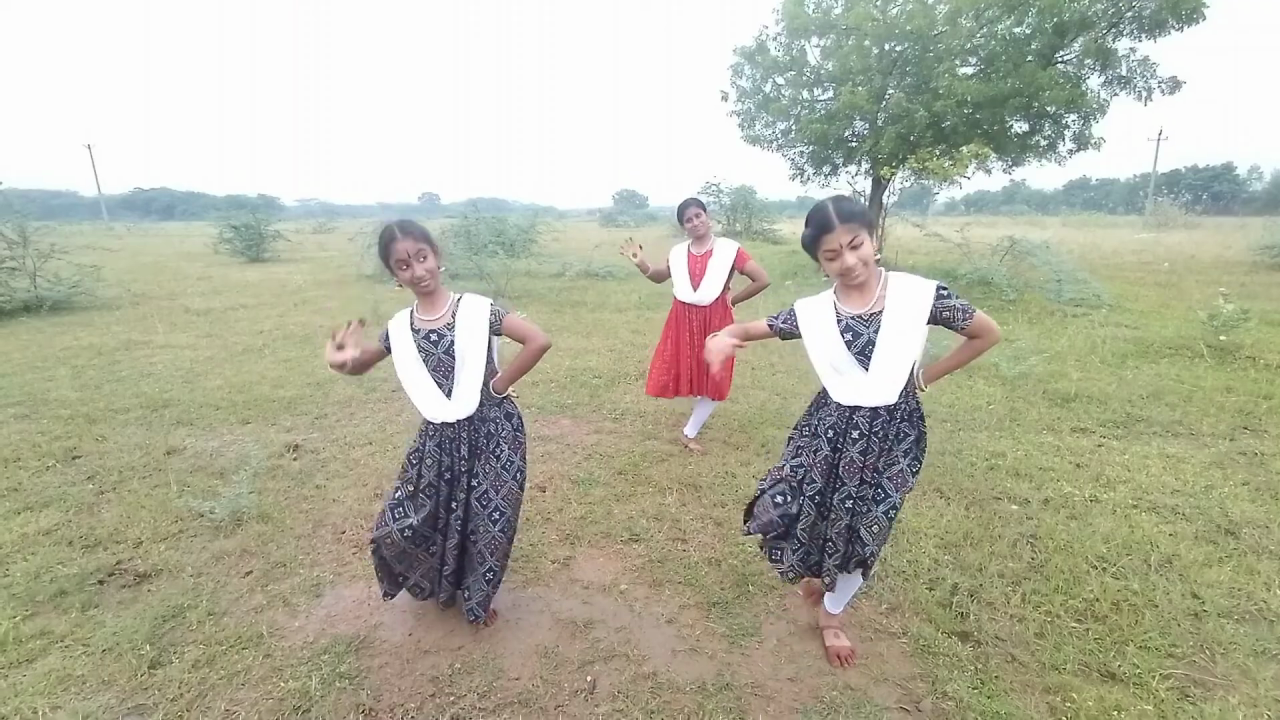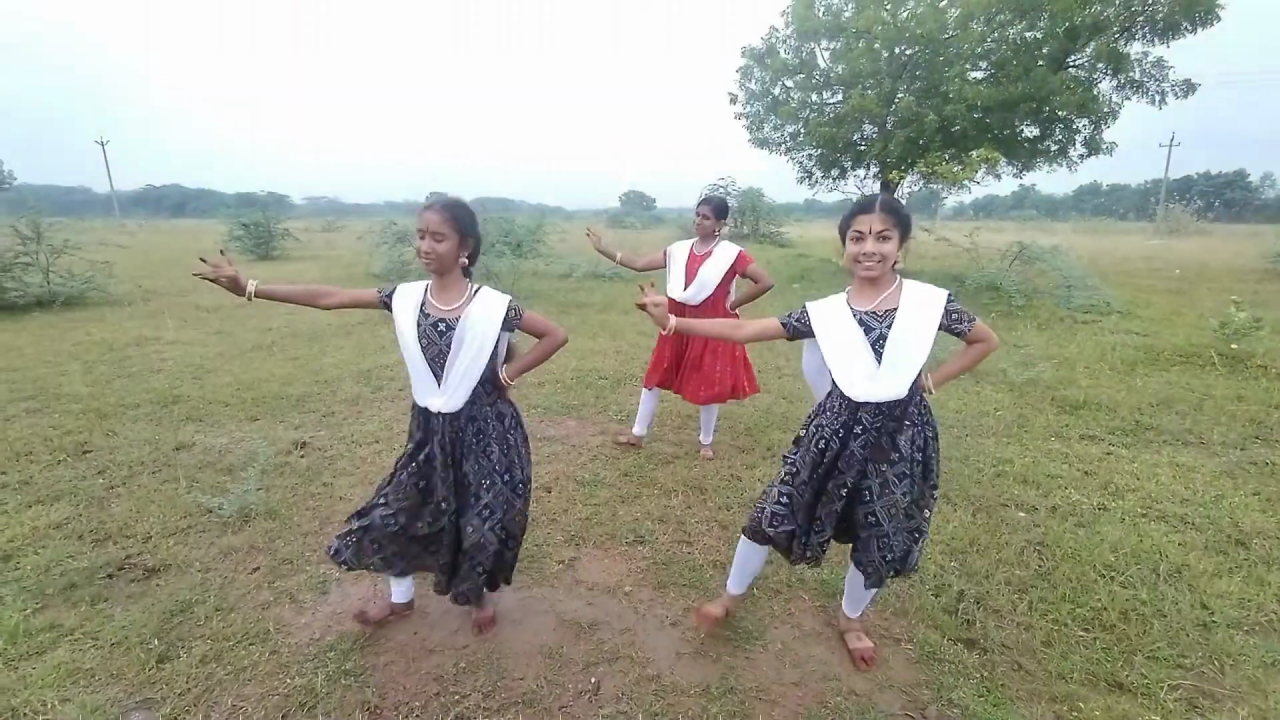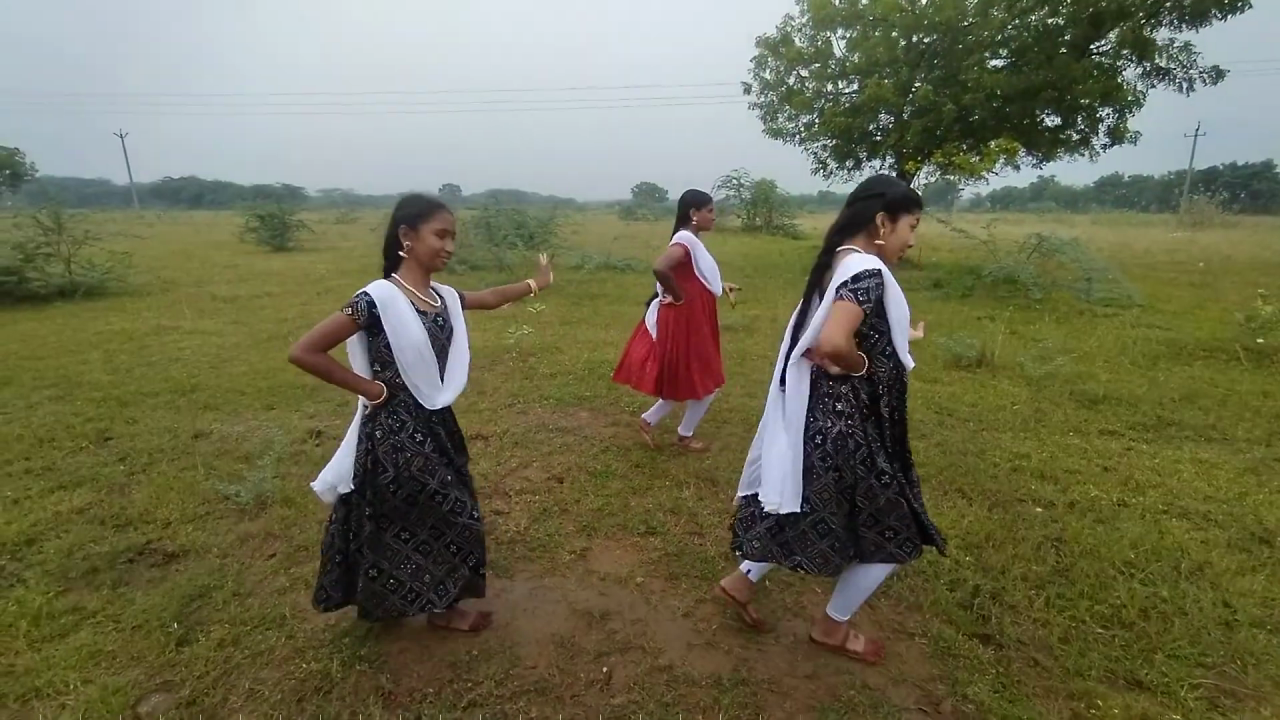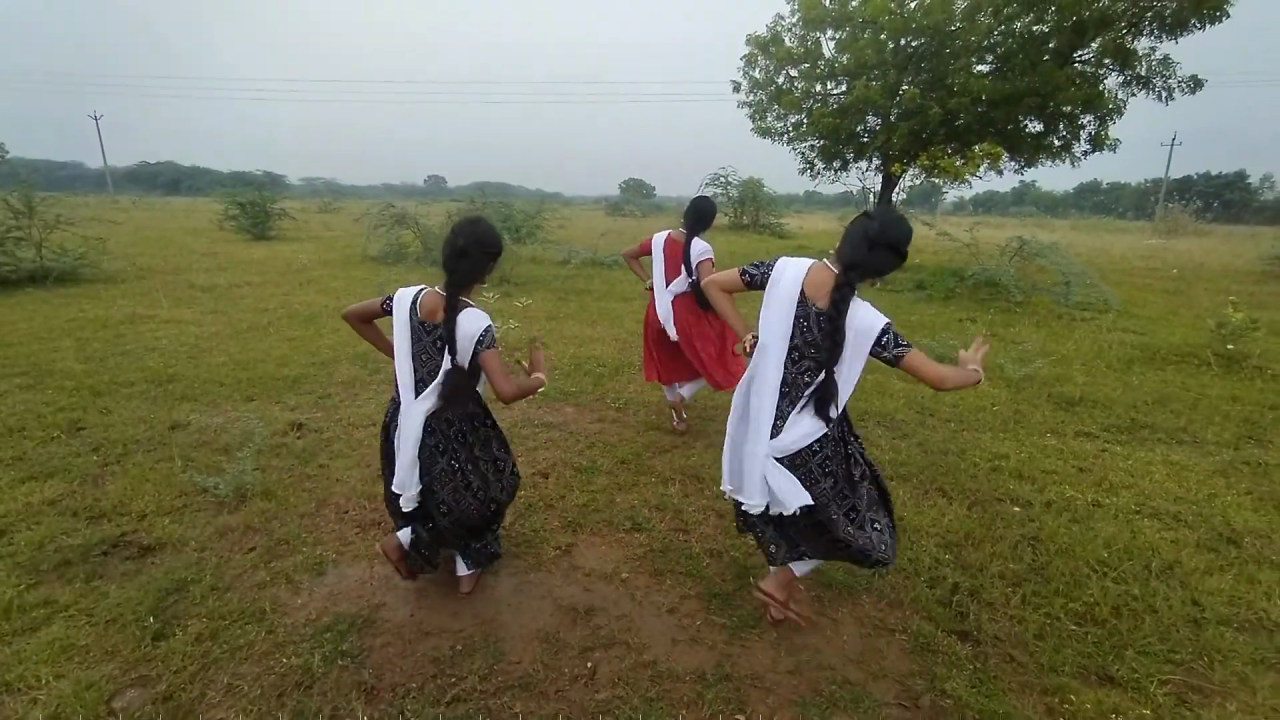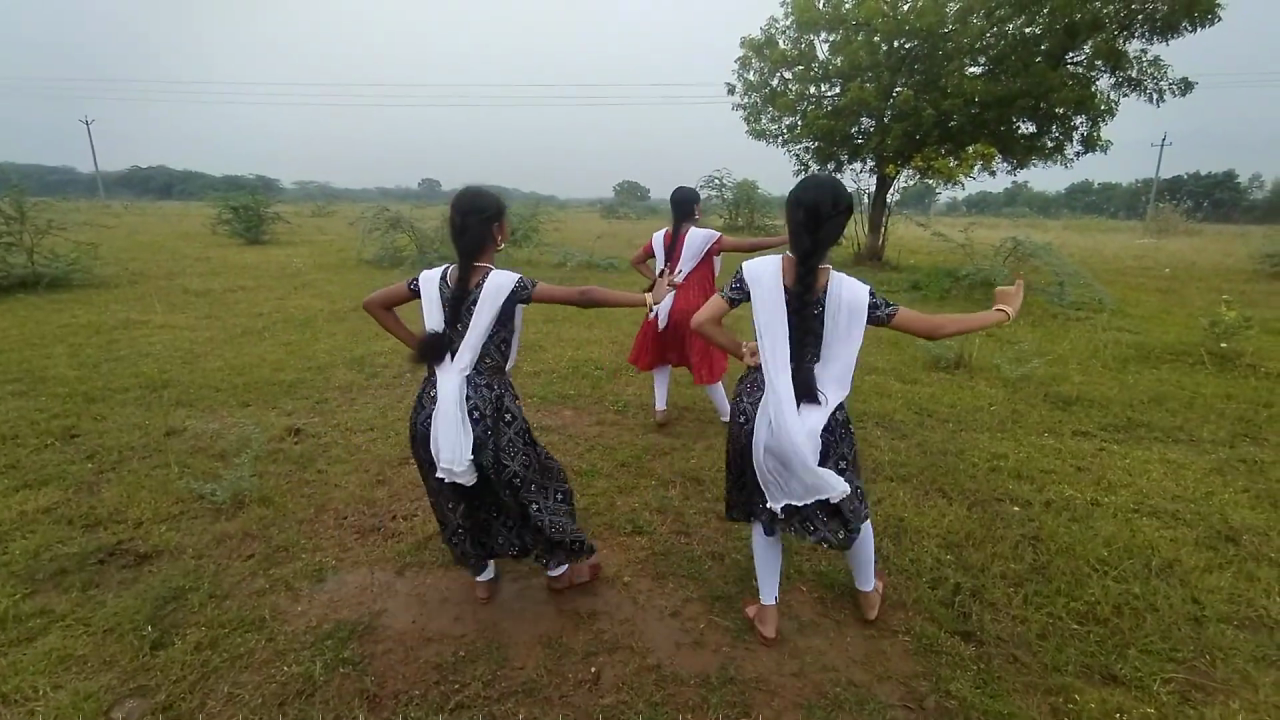
dt=1s
person 1, frame 1
left shoulder: (919, 293)
right shoulder: (811, 312)
left elbow: (988, 333)
right elbow: (737, 329)
left wrist: (924, 376)
right wrist: (720, 341)
left hip: (891, 433)
right hip: (830, 427)
left knee: (862, 529)
right knee: (781, 515)
left ankle: (830, 613)
right ankle: (815, 571)
person 1, frame 2
left shoulder: (930, 301)
right shoulder: (823, 312)
left elbow: (986, 340)
right elbow: (745, 330)
left wrist: (933, 380)
right wrist: (672, 321)
left hip: (900, 436)
right hip: (837, 429)
left knee: (881, 538)
right knee: (777, 515)
left ankle: (851, 618)
right ankle: (731, 595)
person 1, frame 3
left shoulder: (840, 264)
right shoulder: (867, 273)
right elbow: (833, 342)
left wrist: (896, 341)
right wrist: (859, 365)
left hip: (821, 418)
right hip: (844, 426)
left knee: (814, 516)
right knee: (895, 531)
left ankle: (742, 579)
right ankle: (833, 624)
person 1, frame 4
left shoulder: (785, 270)
right shoulder: (865, 322)
left elbow: (712, 285)
right elbow: (938, 378)
left wrist: (747, 338)
right wrist: (970, 370)
left hip: (762, 418)
right hip: (812, 433)
left knee: (777, 501)
right knee: (853, 517)
left ankle: (780, 579)
right ankle: (781, 578)
person 1, frame 5
left shoulder: (758, 272)
right shoulder: (850, 294)
left elbow: (700, 322)
right elbow: (930, 328)
left wrist: (742, 350)
right wrist: (1001, 313)
left hip: (759, 411)
right hip: (815, 419)
left knee: (767, 505)
right knee: (843, 505)
left ankle: (767, 610)
right ankle: (868, 595)
person 2, frame 1
left shoulder: (478, 309)
right shoulder: (399, 327)
left elbow: (539, 341)
right elbow: (357, 365)
left wrist: (498, 384)
right wrist: (343, 359)
left hip: (490, 428)
right hip: (438, 436)
left knee: (487, 518)
right knee: (405, 522)
left ankle: (479, 598)
right ankle: (438, 587)
person 2, frame 2
left shoulder: (494, 305)
right shoulder: (406, 297)
left elbow: (556, 335)
right elbow: (330, 298)
left wrist: (509, 373)
right wrist: (248, 288)
left hip: (484, 426)
right hip: (432, 426)
left knee: (485, 516)
right knee: (399, 508)
left ankle: (479, 594)
right ankle: (399, 598)
person 2, frame 3
left shoulder: (445, 298)
right shoulder: (378, 297)
left elbow: (489, 298)
right elbow: (304, 352)
left wrist: (532, 285)
right wrist: (370, 388)
left hip: (433, 424)
right hip: (397, 430)
left knee: (442, 514)
right knee: (454, 516)
right ankle: (441, 607)
person 2, frame 4
left shoulder: (409, 299)
right shoulder: (476, 323)
left elbow: (352, 314)
right elbow: (506, 391)
right wrist: (538, 376)
left hip: (407, 419)
right hip: (452, 427)
left knee: (449, 492)
right knee: (484, 489)
left ankle: (463, 567)
right ankle: (407, 542)
person 2, frame 5
left shoulder: (434, 279)
right shoulder: (505, 284)
left elbow: (373, 303)
right elbow: (581, 297)
left wrist: (418, 345)
right wrist: (648, 298)
left hip: (436, 406)
right hip: (486, 404)
left knee: (464, 491)
right knee: (532, 481)
left ankle: (483, 577)
right ankle: (560, 570)
person 3, frame 1
left shoulder: (729, 249)
right shoulder: (678, 253)
left elbow: (762, 280)
right elbow: (658, 277)
left wrist: (732, 300)
right wrist: (640, 263)
left hip: (714, 322)
right hip: (682, 321)
left knee: (711, 383)
right knee: (669, 378)
left ankle: (689, 433)
person 3, frame 2
left shoulder: (731, 254)
right shoulder: (678, 250)
left elbow: (766, 282)
right elbow: (639, 264)
left wrist: (733, 305)
right wrist: (603, 250)
left knee: (708, 386)
right knee: (657, 377)
left ankle: (706, 441)
right ankle: (638, 433)
person 3, frame 3
left shoulder: (691, 242)
right shoulder: (685, 241)
right elbow: (659, 268)
left wrist: (722, 286)
right wrist: (678, 296)
left hip: (690, 322)
right hip: (685, 323)
left knee: (688, 382)
right knee: (704, 384)
left ankle: (648, 420)
right ankle: (685, 436)
person 3, frame 4
left shoulder: (660, 239)
right shoulder: (702, 250)
left elbow: (628, 255)
left wrist: (649, 281)
left hip: (659, 314)
right hip: (688, 316)
left knee: (667, 366)
right knee: (718, 361)
left ankle: (679, 419)
right ankle: (681, 396)
person 3, frame 5
left shoulder: (659, 237)
right shoulder: (705, 238)
left elbow: (637, 261)
right elbow: (749, 244)
right wrist: (788, 238)
left hip: (667, 308)
right hip: (695, 309)
left knee: (663, 357)
right knee: (705, 364)
left ankle: (660, 408)
right ankle: (728, 417)
